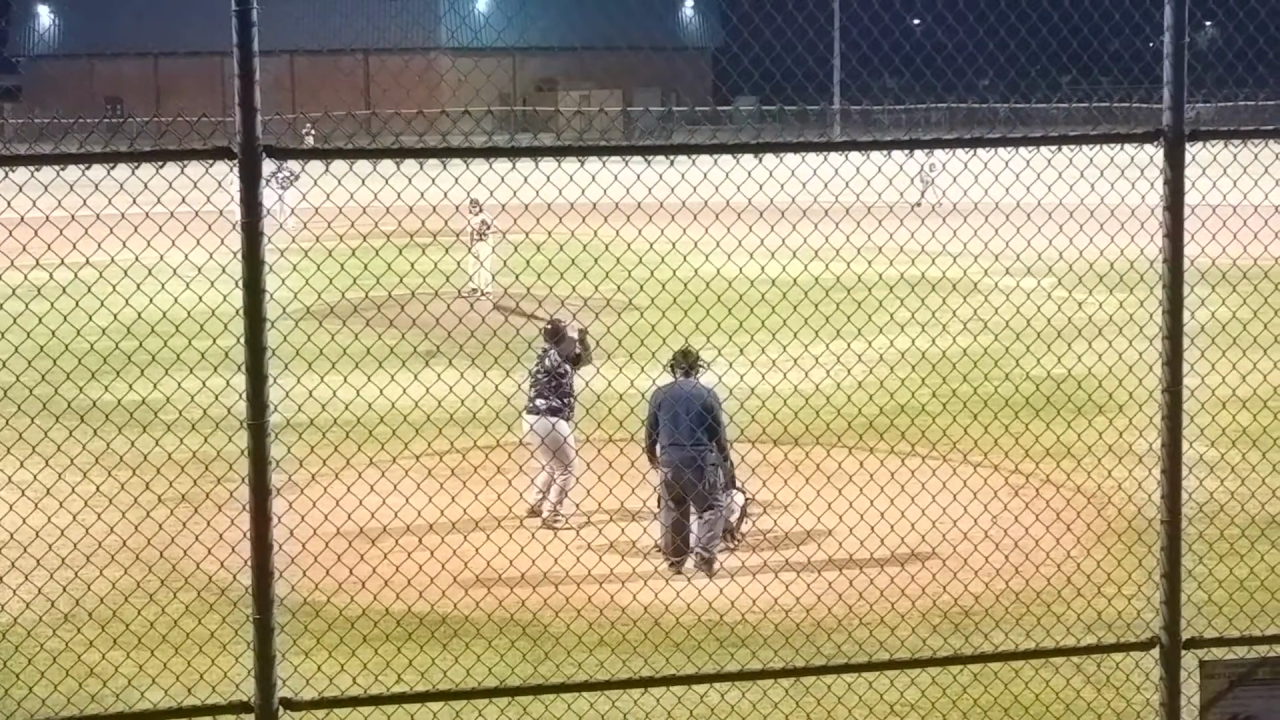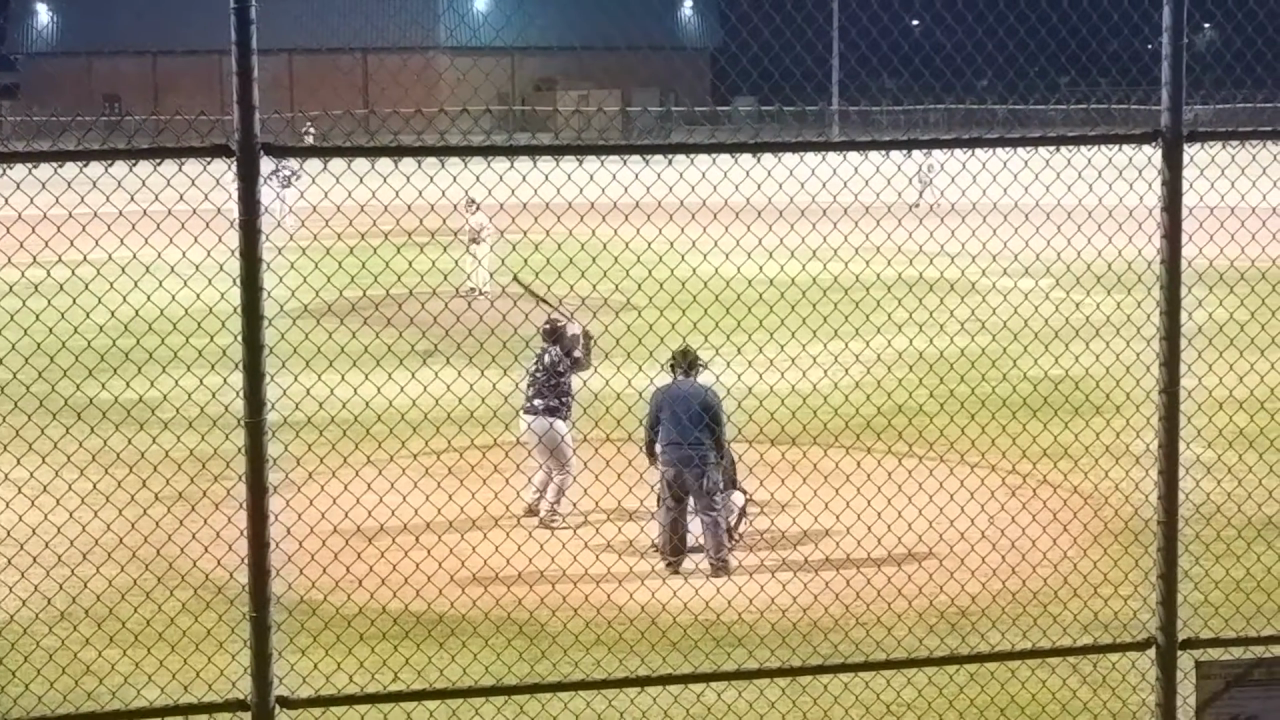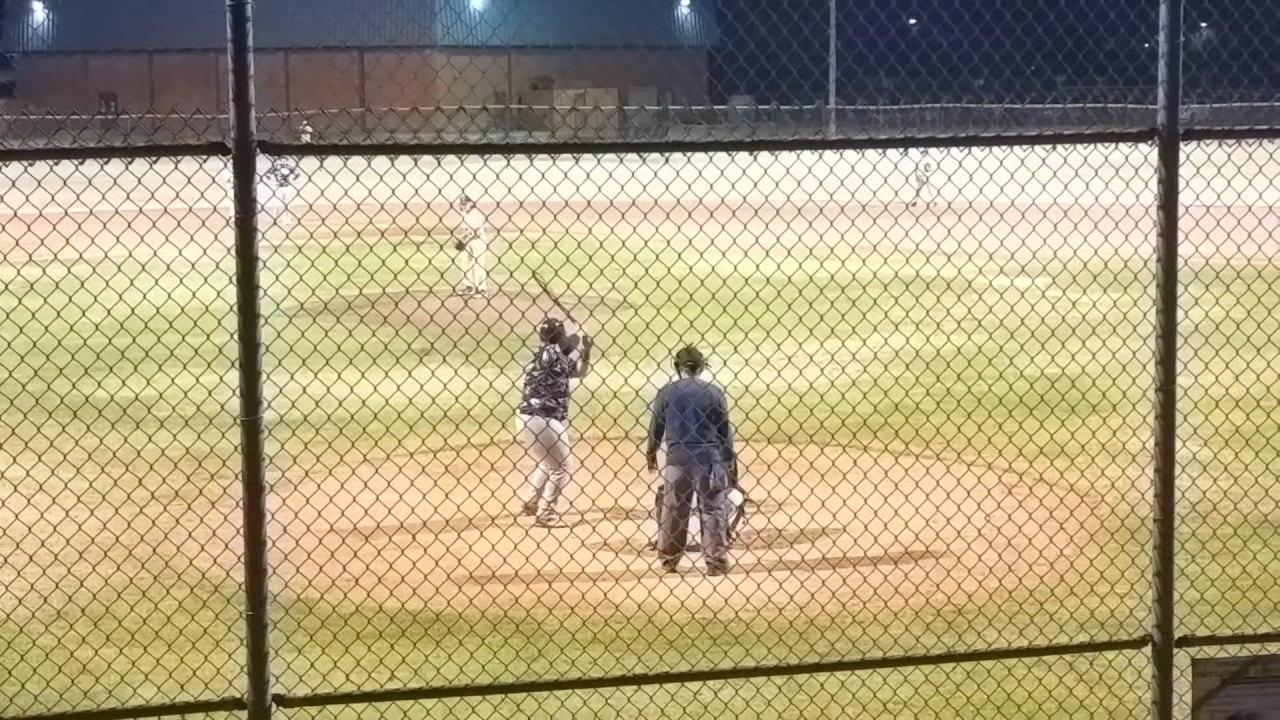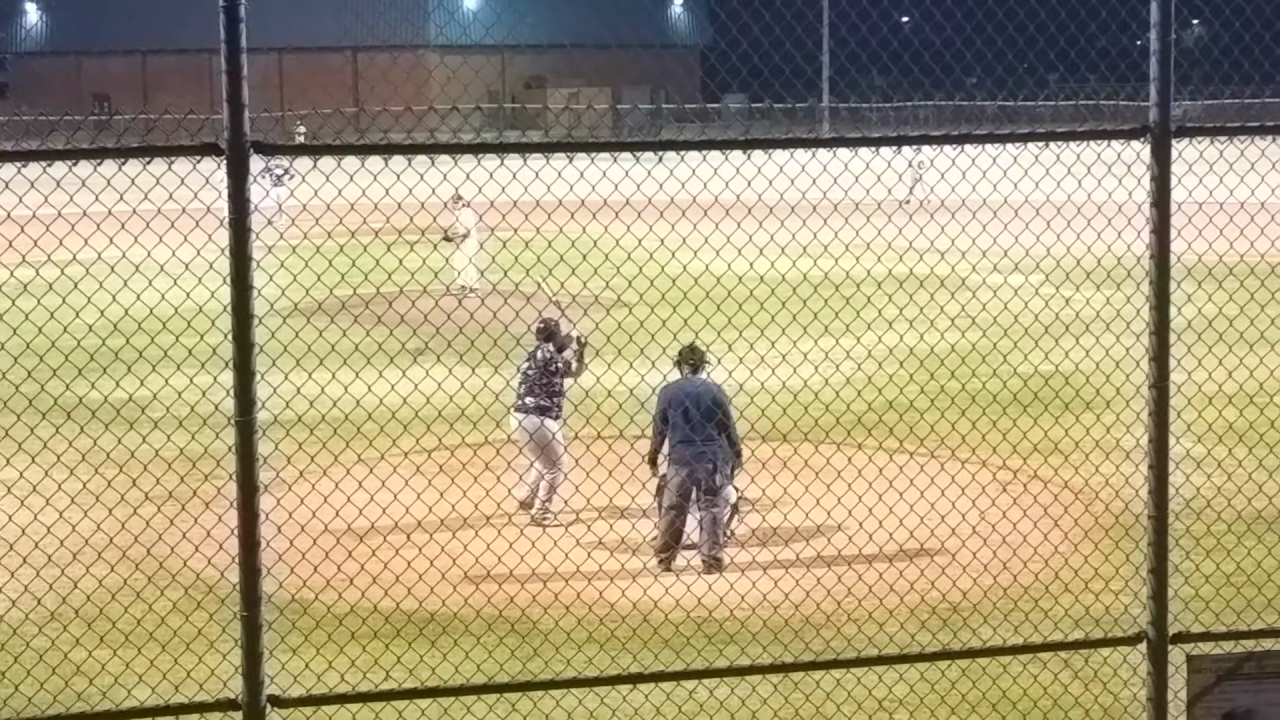
dt=0.2s
person 1, frame 1
left shoulder: (660, 394)
right shoulder: (708, 395)
left elbow: (651, 432)
right elbow: (719, 434)
left wrist: (652, 456)
right wrist: (726, 461)
left hip: (670, 462)
right hip: (702, 462)
left knee: (672, 513)
right knee: (712, 509)
left ankle: (675, 560)
right ankle: (704, 557)
person 1, frame 2
left shoulder: (661, 394)
right shoulder: (708, 394)
left elbow: (650, 430)
right elbow: (719, 433)
left wrist: (650, 453)
right wrist: (720, 458)
left hip: (671, 461)
right hip: (703, 461)
left knee: (670, 513)
right knee: (712, 513)
left ankle: (672, 561)
right ankle: (718, 563)
person 1, frame 3
left shoulder: (666, 392)
right shoulder: (714, 392)
left elbow: (656, 430)
right elbow: (725, 431)
left wrist: (651, 455)
right wrist: (729, 459)
left hip: (677, 460)
right hip: (709, 459)
left knee: (673, 512)
right knee: (713, 512)
left ankle: (669, 559)
right ankle: (716, 562)
person 1, frame 4
left shoulder: (668, 391)
right shoulder: (715, 390)
left elbow: (659, 429)
right elbow: (728, 428)
left wrist: (653, 456)
right wrist: (737, 453)
left hip: (679, 459)
right hip: (711, 459)
left knee: (672, 510)
right knee: (712, 510)
left ankle: (664, 558)
right ankle: (712, 560)
person 2, frame 1
left shoulder: (561, 355)
right shoulder: (548, 356)
left elbow: (586, 359)
right elbow: (566, 352)
left wrist: (582, 338)
right wrist: (571, 336)
left hip: (541, 421)
right hip: (548, 421)
left knee: (551, 465)
right knee: (566, 468)
left ankle: (536, 506)
right ankle: (552, 515)
person 2, frame 2
left shoulder: (560, 356)
right shoulder: (549, 355)
left elbow: (583, 364)
right elbow: (568, 348)
left wrist: (587, 343)
right wrist: (575, 332)
left hip: (538, 420)
right hip: (546, 420)
left knee: (548, 464)
right knee: (563, 468)
left ankle: (533, 505)
right ankle: (550, 515)
person 2, frame 3
left shoulder: (559, 358)
right shoulder: (547, 354)
left elbow: (580, 371)
right elbow: (568, 345)
left wrist: (586, 350)
right wrist: (577, 336)
left hip: (533, 419)
right hip: (542, 420)
left knee: (547, 463)
right knee: (561, 467)
left ankle: (531, 502)
right ankle: (546, 514)
person 2, frame 4
left shoulder: (555, 357)
right shoulder: (542, 353)
left elbow: (575, 372)
right elbow: (562, 344)
left wrist: (580, 351)
right wrist: (572, 336)
left hip: (527, 418)
right hip: (535, 419)
left knee: (542, 462)
right knee: (555, 466)
left ankle: (528, 499)
right ankle: (541, 513)
